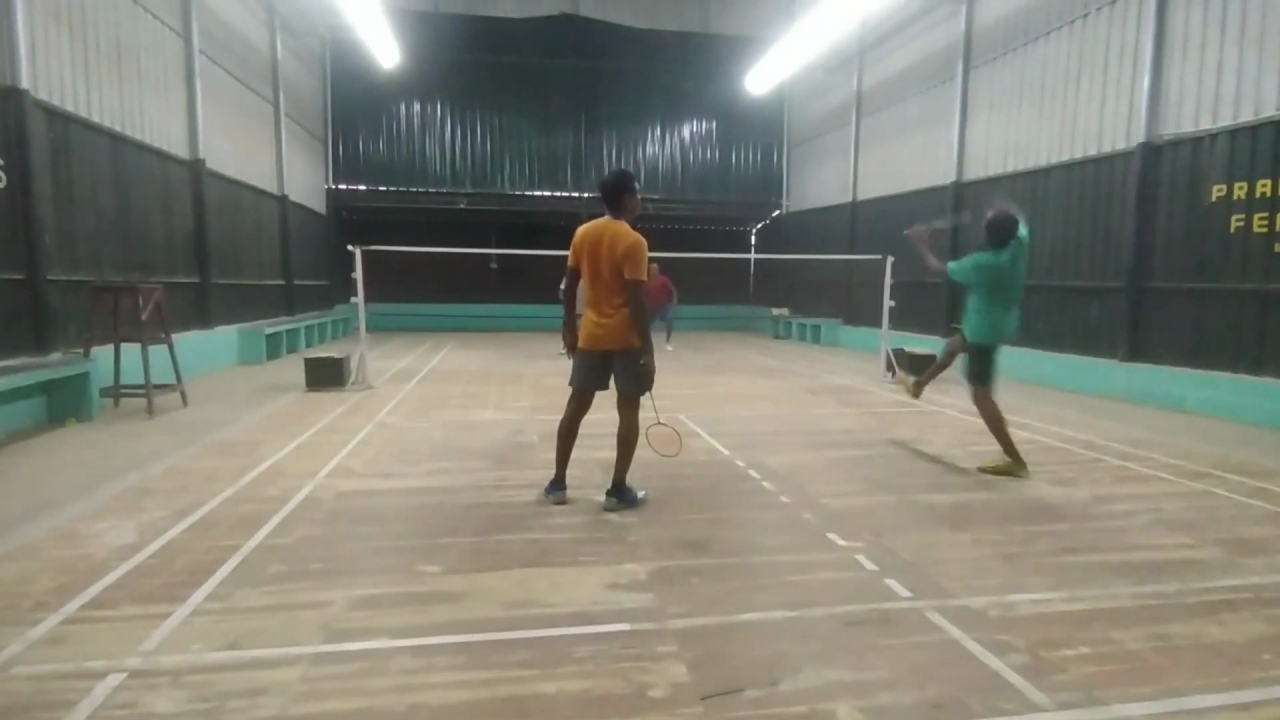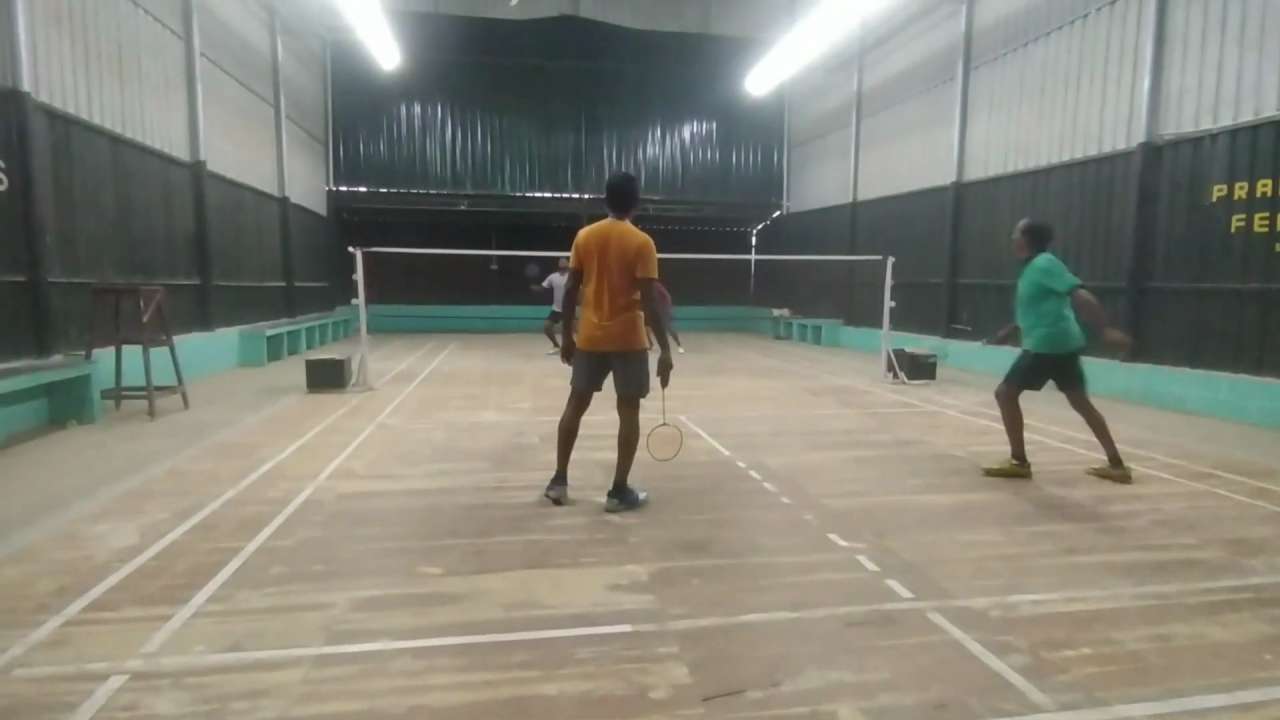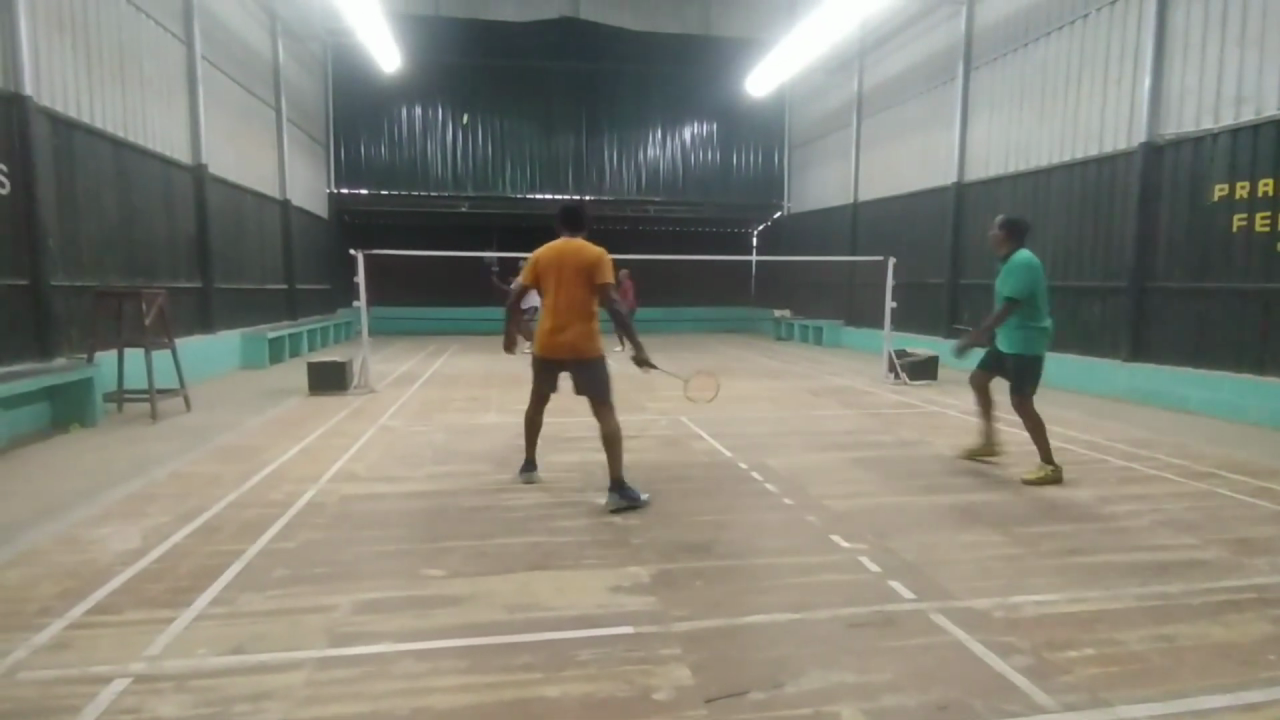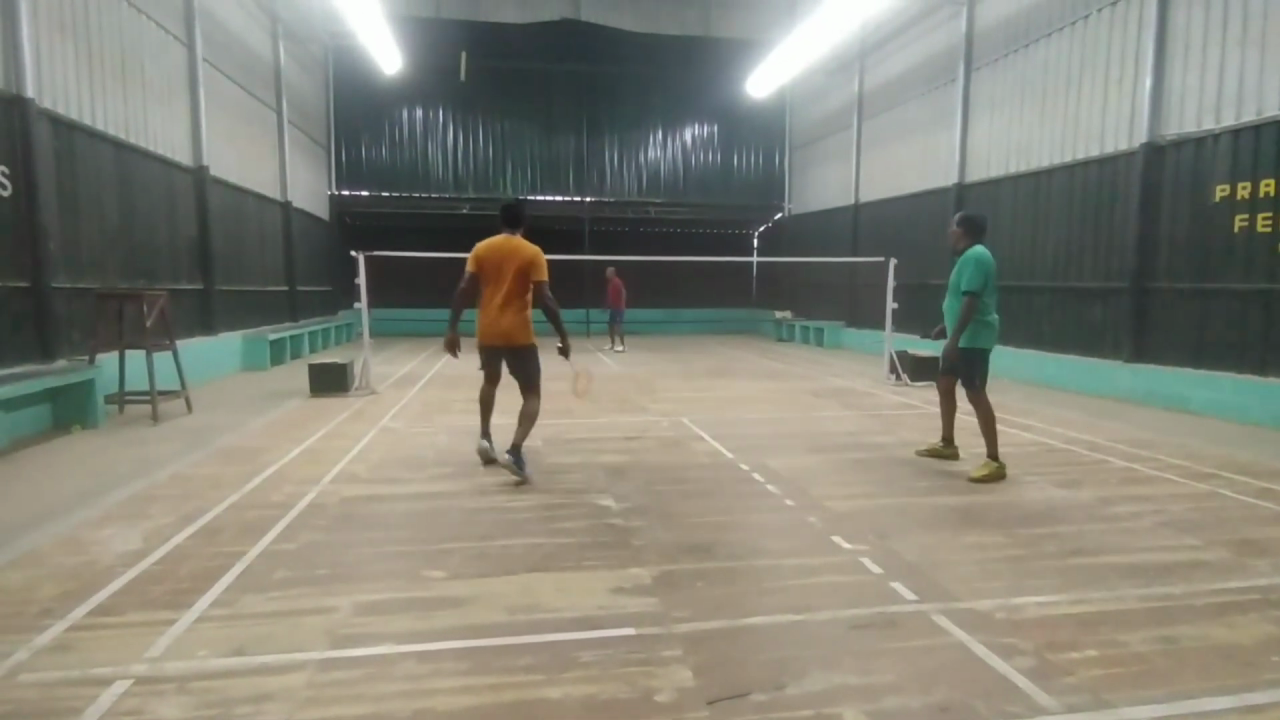
dt=0.5s
person 1, frame 1
left shoulder: (582, 234)
right shoulder: (633, 242)
left elbow: (569, 287)
right elbow: (635, 303)
left wrist: (570, 328)
right wrist: (648, 352)
left hip: (591, 336)
right hip: (626, 339)
left knee: (576, 407)
right knee: (628, 411)
left ankle: (558, 483)
right ankle: (618, 490)
person 1, frame 2
left shoulder: (585, 236)
right shoulder: (642, 242)
left elbow: (571, 291)
right elbow: (649, 301)
left wrist: (566, 335)
right wrist: (664, 350)
left hip: (589, 337)
right hip: (629, 340)
left knee: (575, 407)
right knee: (629, 412)
left ankle: (558, 482)
right ankle: (619, 491)
person 1, frame 3
left shoulder: (540, 255)
right shoulder: (597, 255)
left elbow: (515, 297)
right elbow: (612, 304)
left wrist: (510, 330)
right wrist: (637, 346)
left hip: (547, 344)
right hip: (584, 345)
left knee: (537, 401)
right knee: (605, 412)
left ankle: (529, 465)
right ankle: (618, 488)
person 1, frame 4
left shoulder: (481, 249)
right shoulder: (533, 254)
left elbow: (464, 290)
right elbow: (545, 299)
left wrist: (452, 330)
right wrist: (563, 337)
left hip: (488, 333)
right hip: (519, 334)
left knee: (490, 381)
right knee: (531, 395)
left ankle: (485, 439)
right ankle: (515, 452)
person 2, frame 1
left shoulder: (979, 263)
right shoulder: (1019, 243)
left elbow: (939, 269)
right elbow: (1018, 217)
left wrist: (921, 245)
right wrist: (1004, 206)
left hip: (984, 331)
right hip: (1002, 325)
left knee: (980, 394)
right knee: (954, 343)
left ankle: (1014, 459)
right ankle: (919, 384)
person 2, frame 2
left shoulder: (1045, 265)
right shoulder: (1032, 268)
left elbow: (1080, 295)
left wrist: (1106, 329)
right wrist: (1008, 332)
left hip: (1046, 345)
right hip: (1063, 344)
left knee: (1005, 394)
right knee: (1080, 402)
left ankle: (1019, 461)
right ankle: (1117, 465)
person 2, frame 3
left shoulder: (1023, 263)
right shoulder: (1011, 261)
left elbow: (1008, 307)
left wrist: (972, 337)
right wrist: (985, 335)
left hip: (1026, 343)
right hip: (1008, 340)
left knee: (1021, 402)
right knee: (978, 380)
left ankle: (1050, 466)
right ankle: (988, 441)
person 2, frame 4
left shoulder: (975, 257)
right shoulder: (969, 256)
left elbow: (971, 302)
left wrist: (954, 338)
right wrist: (946, 327)
left hip: (973, 338)
right hip: (961, 338)
left knee: (976, 395)
right knee: (944, 385)
left ankle: (994, 461)
right ankle: (947, 444)
